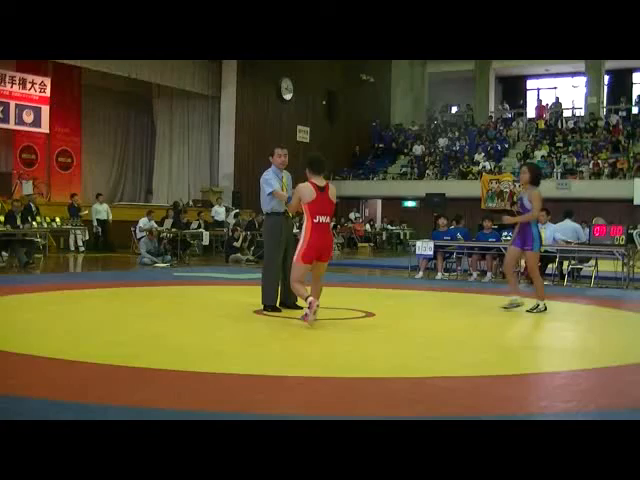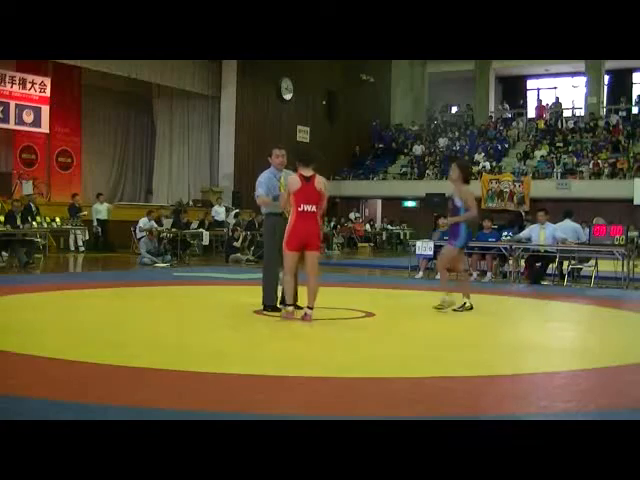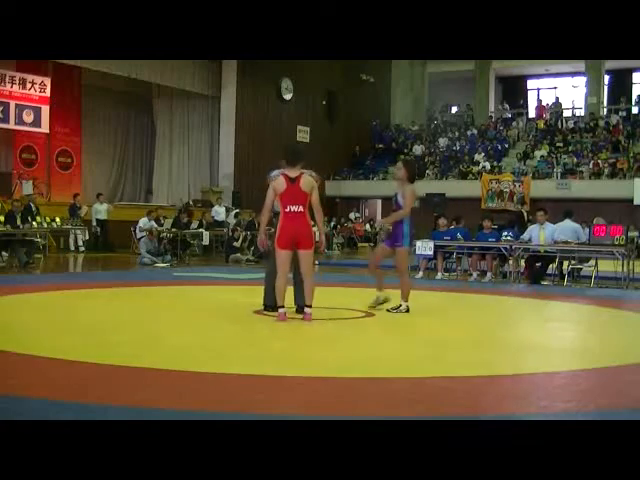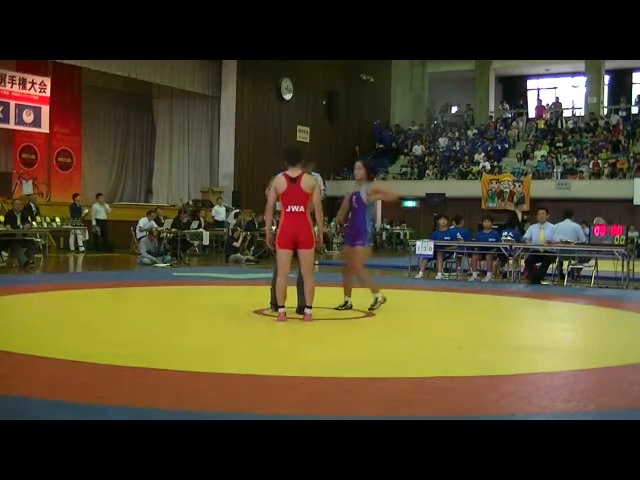
dt=0.5s
person 1, frame 1
left shoulder: (302, 188)
right shoulder: (332, 190)
left elbow: (291, 210)
left hip: (309, 241)
right hip: (327, 241)
left knee: (296, 282)
right knee: (317, 279)
left ankle: (311, 301)
right ankle: (310, 311)
person 1, frame 2
left shoulder: (290, 180)
right shoulder: (322, 181)
left elbow: (284, 207)
left hip: (295, 228)
right hip: (314, 230)
left knee: (289, 272)
right knee: (312, 274)
left ankle: (289, 308)
right ankle: (309, 311)
person 1, frame 3
left shoulder: (276, 182)
right shoulder: (310, 181)
left elbow: (266, 209)
right elbow: (317, 209)
left wrist: (262, 233)
right wrist: (322, 233)
left hip: (285, 229)
right hip: (304, 229)
left knee: (282, 273)
right knee: (307, 274)
left ankle: (281, 311)
right ankle: (308, 311)
person 1, frame 4
left shoulder: (278, 181)
right shoulder: (311, 181)
left elbow: (269, 209)
right elbow: (318, 209)
left wrist: (268, 232)
right wrist: (320, 231)
left hip: (285, 229)
right hip: (304, 229)
left knee: (282, 273)
right knee: (307, 274)
left ankle: (281, 311)
right ankle: (308, 311)
person 2, frame 1
left shoulder: (288, 176)
right shoulder: (268, 176)
right elbow: (278, 194)
right wrist: (292, 200)
left hip: (287, 219)
right hip: (274, 220)
left knee: (289, 261)
right knee: (273, 262)
left ankle: (288, 299)
right ankle: (269, 303)
person 2, frame 2
left shoulder: (290, 176)
right shoulder: (265, 177)
right elbow: (260, 199)
right wrist: (277, 196)
right hip: (273, 221)
right knee: (272, 262)
right ankle: (269, 303)
person 2, frame 3
left shoulder: (306, 175)
right shoulder: (278, 174)
left elbow: (314, 179)
right elbow: (271, 179)
left wrist: (314, 178)
right wrist: (276, 176)
right hip: (280, 219)
left knee: (299, 263)
right knee: (274, 262)
left ankle: (301, 304)
right ankle: (270, 302)
person 2, frame 4
left shoulder: (315, 178)
left elbow: (320, 195)
right elbow: (269, 194)
right wrist: (272, 186)
left ankle: (302, 304)
right ankle: (275, 301)
person 3, frame 1
left shoulder: (534, 193)
right shoulder: (523, 192)
left elbow: (534, 214)
left wrist: (513, 219)
right wrist: (514, 234)
left hip: (532, 235)
right hip: (521, 234)
left knee: (533, 271)
right knee: (507, 266)
left ankle: (541, 303)
right ankle: (515, 298)
person 3, frame 2
left shoulder: (464, 191)
right shoulder: (455, 191)
left elbow: (473, 212)
left wrist: (454, 220)
left hip: (461, 233)
right hip: (454, 233)
left knee: (440, 265)
right knee: (459, 269)
left ankle: (447, 297)
right ankle: (467, 301)
person 3, frame 3
left shoulder: (409, 189)
right shoulder: (400, 189)
left elbow: (405, 211)
left wrist: (386, 220)
right wrist: (387, 221)
left hip: (403, 232)
right hip: (394, 232)
left knee: (402, 270)
right knee: (373, 263)
left ankle: (404, 304)
right ankle: (381, 295)
person 3, frame 4
left shoulder: (371, 187)
right shoulder: (354, 189)
left elbow: (394, 196)
right elbow: (343, 210)
left wrist: (377, 197)
left hip: (364, 232)
right hip: (350, 230)
left knee: (358, 268)
right knee: (347, 268)
left ankle: (377, 295)
right ankle: (347, 300)
